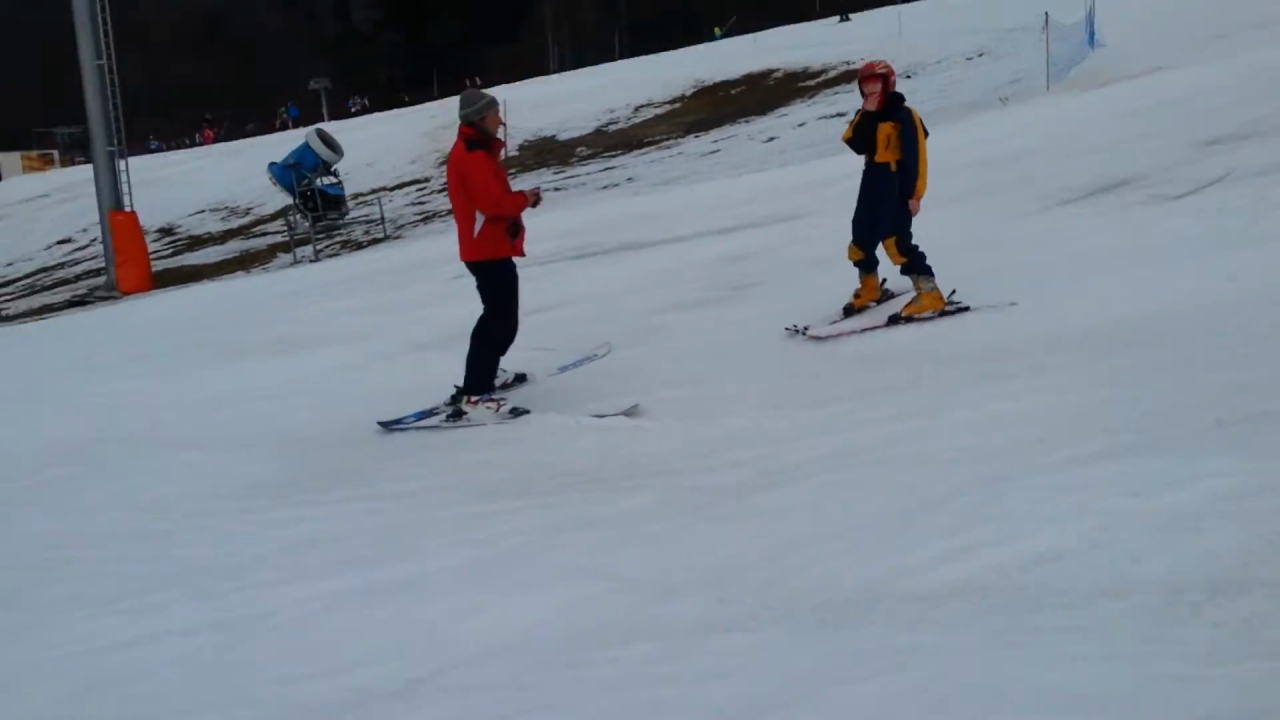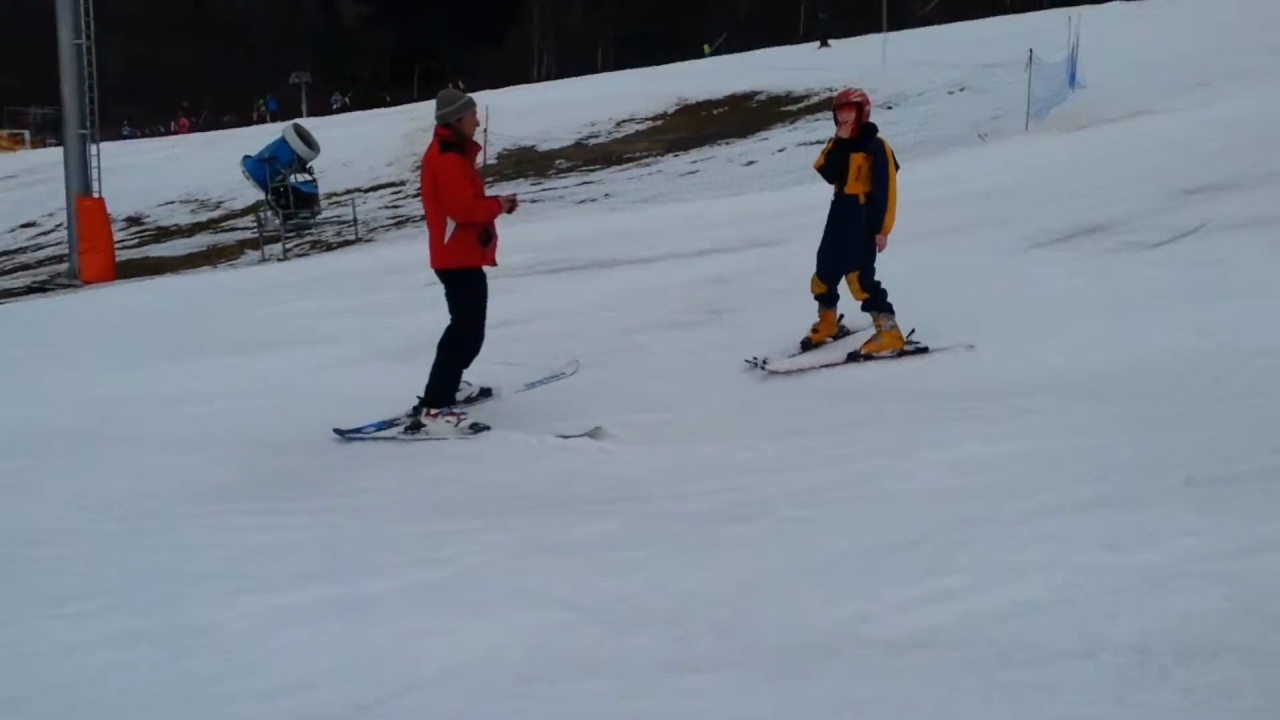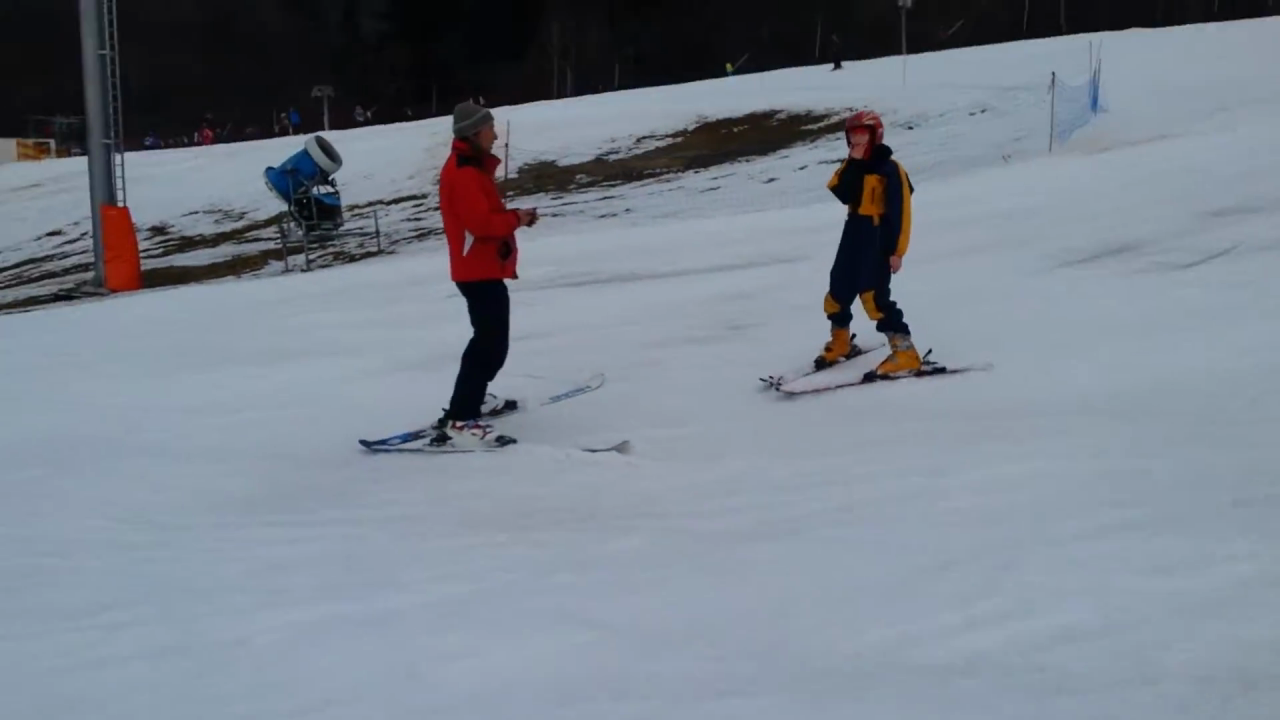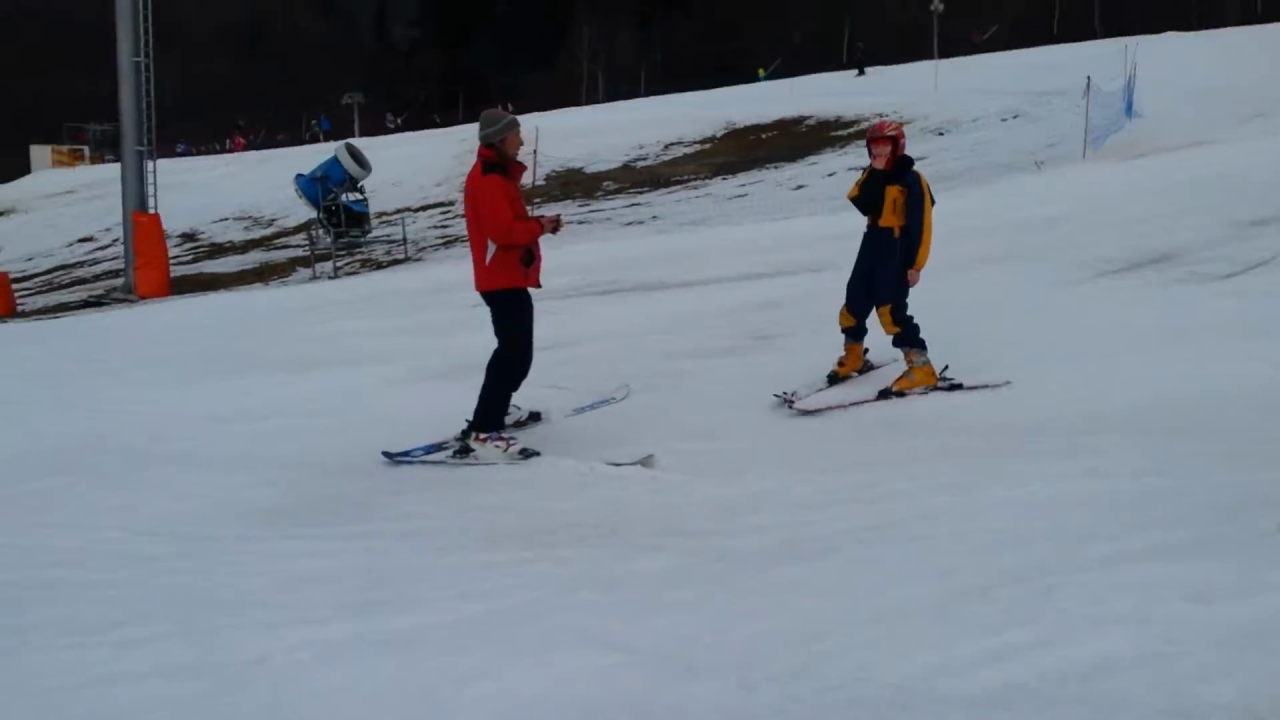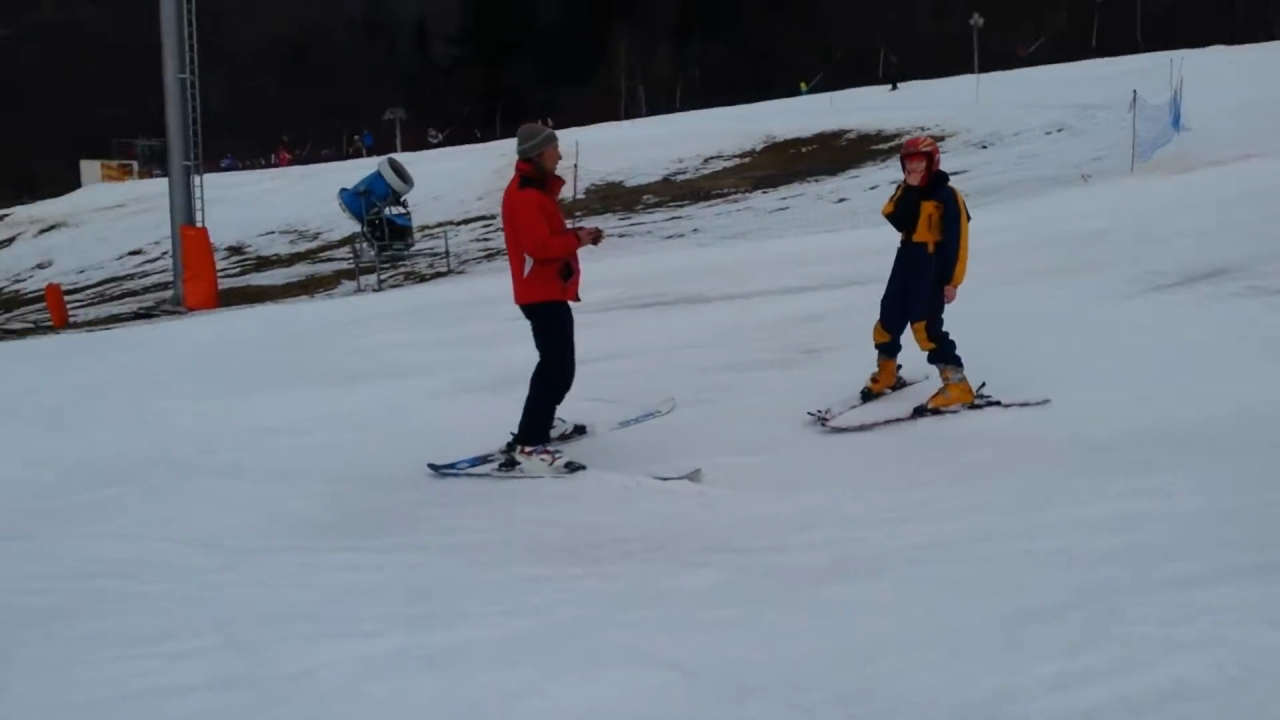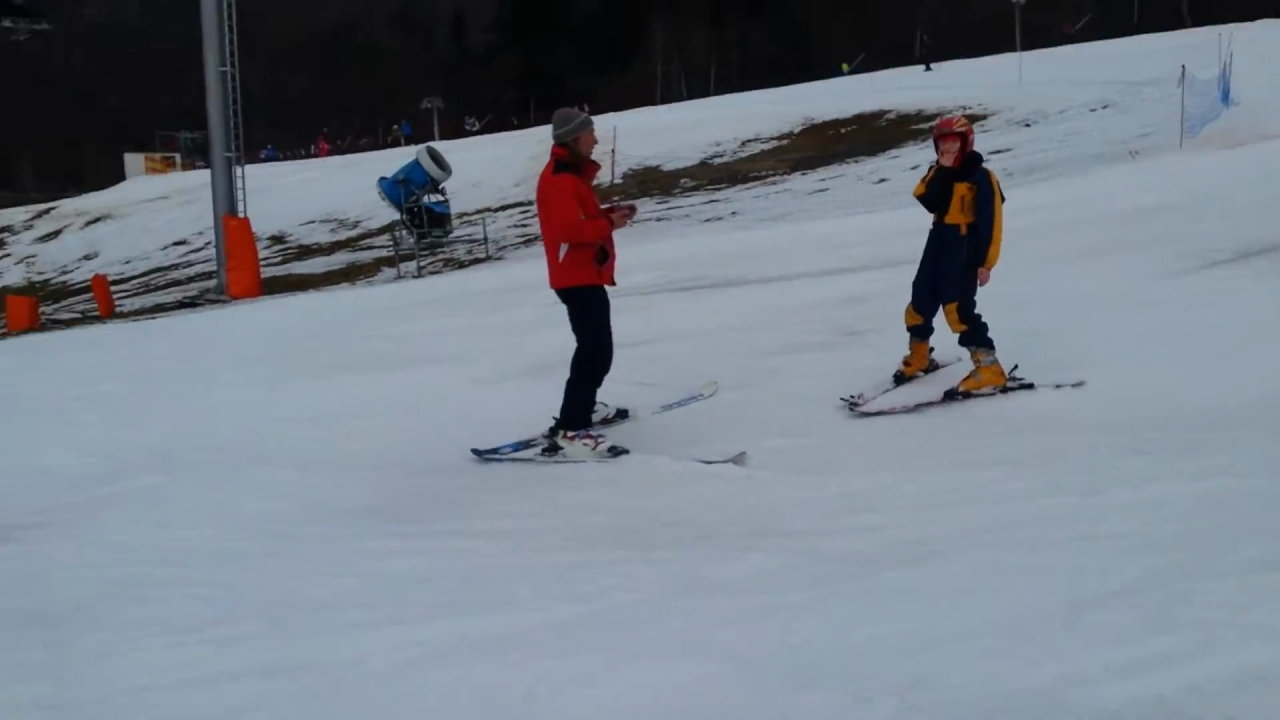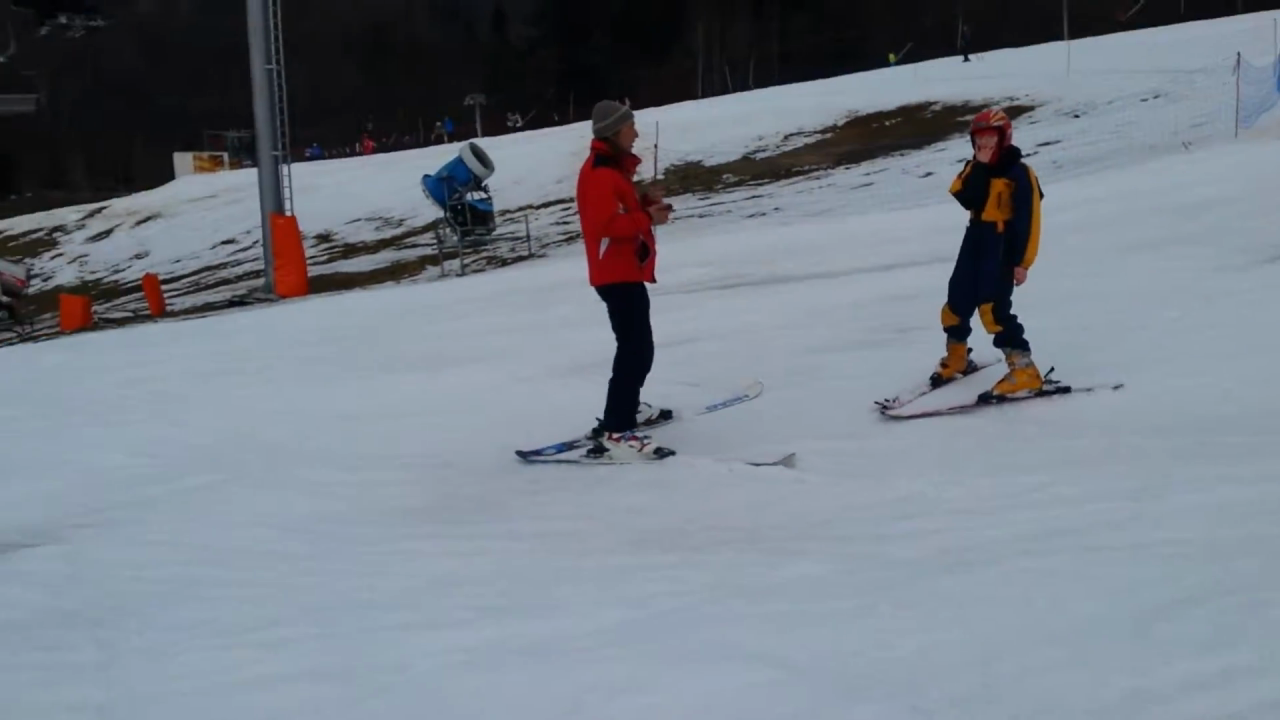
dt=0.1s
person 1, frame 1
left shoulder: (471, 150)
right shoulder: (473, 155)
right elbow: (492, 203)
left wrist: (520, 198)
right wrist: (524, 199)
left hip: (486, 247)
right hip: (489, 250)
left knee: (495, 314)
right knee: (502, 321)
left ankle: (483, 376)
right ankle: (474, 395)
person 1, frame 2
left shoulder: (448, 153)
right shoulder: (448, 157)
right elbow: (463, 208)
left wrist: (493, 203)
right wrist: (497, 205)
left hip: (457, 255)
right hip: (460, 257)
left knee: (463, 325)
right knee: (468, 333)
left ankle: (447, 387)
right ankle: (435, 408)
person 1, frame 3
left shoulder: (469, 166)
right shoulder: (465, 171)
right elbow: (480, 223)
left wrist: (515, 215)
right wrist: (516, 219)
left hip: (482, 267)
right hip: (479, 270)
left knee: (487, 338)
right knee: (492, 345)
left ankle: (473, 399)
right ankle: (460, 420)
person 1, frame 4
left shoulder: (495, 173)
right shoulder: (489, 178)
right elbow: (502, 230)
left wrist: (538, 222)
right wrist: (539, 226)
left hip: (506, 276)
right hip: (503, 279)
left knee: (511, 349)
right knee: (515, 355)
left ankle: (497, 410)
right ankle: (483, 432)
person 1, frame 5
left shoulder: (535, 188)
right shoulder: (525, 193)
right elbow: (538, 245)
left wrist: (576, 233)
right wrist: (576, 240)
left hip: (548, 289)
right hip: (541, 292)
left knee: (555, 362)
right knee: (558, 367)
left ankle: (542, 423)
right ankle: (529, 445)
person 1, frame 6
left shoulder: (571, 172)
right shoulder: (561, 178)
right elbow: (569, 230)
left wrist: (610, 213)
right wrist: (610, 223)
left hip: (584, 274)
right hip: (577, 277)
left knee: (594, 346)
right knee: (597, 352)
left ankle: (583, 408)
right ankle: (571, 430)
person 1, frame 7
left shoulder: (612, 167)
right shoulder: (600, 172)
right elbow: (606, 223)
left wrist: (645, 203)
right wrist: (648, 218)
left hip: (624, 270)
right hip: (617, 274)
left knee: (634, 346)
right knee: (638, 350)
left ankle: (625, 409)
right ankle: (616, 431)
person 2, frame 1
left shoulder: (903, 115)
right shoulder: (866, 115)
left elbow: (916, 156)
right elbow: (858, 145)
left wrist: (915, 193)
right wrist: (866, 114)
left hip: (896, 183)
right hip: (871, 181)
left knee: (895, 240)
right knee: (861, 240)
left ankle: (929, 294)
right ankle: (870, 289)
person 2, frame 2
left shoulder: (876, 146)
right shoulder: (838, 144)
left elbow: (886, 190)
right elbow: (829, 174)
left wrist: (883, 229)
right wrist: (839, 143)
left hip: (864, 216)
right hip: (840, 213)
left knee: (858, 275)
right knee: (825, 272)
left ankle: (889, 332)
right ankle: (828, 324)
person 2, frame 3
left shoulder: (889, 169)
right shoulder: (852, 165)
left elbow: (900, 212)
right elbow: (842, 193)
left wrist: (897, 250)
right wrist: (853, 164)
left hip: (878, 237)
right hip: (852, 233)
left knee: (873, 295)
right knee: (838, 291)
left ankle: (905, 352)
right ankle: (840, 342)
person 2, frame 4
left shoulder: (912, 180)
right shoulder: (873, 176)
left elbow: (921, 224)
right elbow: (863, 205)
left wrist: (916, 263)
right wrist: (874, 174)
left hip: (897, 250)
right hip: (872, 244)
left knee: (890, 309)
right knee: (855, 304)
left ankle: (921, 368)
right ankle: (854, 357)
person 2, frame 5
left shoulder: (947, 196)
right shoulder: (906, 192)
left elbow: (957, 241)
right elbow: (898, 222)
left wrist: (952, 280)
right wrist: (909, 190)
left hip: (932, 265)
right hip: (906, 260)
left knee: (925, 325)
right knee: (888, 320)
left ankle: (957, 385)
right ankle: (887, 373)
person 2, frame 6
left shoulder: (981, 177)
right shoulder: (938, 172)
left elbow: (991, 222)
right elbow: (930, 203)
left wrist: (986, 262)
right wrist: (941, 172)
left hip: (965, 247)
right hip: (938, 242)
left knee: (957, 307)
right knee: (920, 302)
left ankle: (989, 368)
right ankle: (919, 356)
person 2, frame 7
left shoulder: (1019, 172)
right shoulder: (975, 168)
left elbow: (1029, 220)
right elbow: (966, 199)
left wrist: (1024, 261)
right wrist: (979, 167)
left hip: (1002, 244)
right hip: (975, 239)
left knee: (992, 307)
right knee: (957, 301)
left ankle: (1024, 371)
right ankle: (957, 357)
